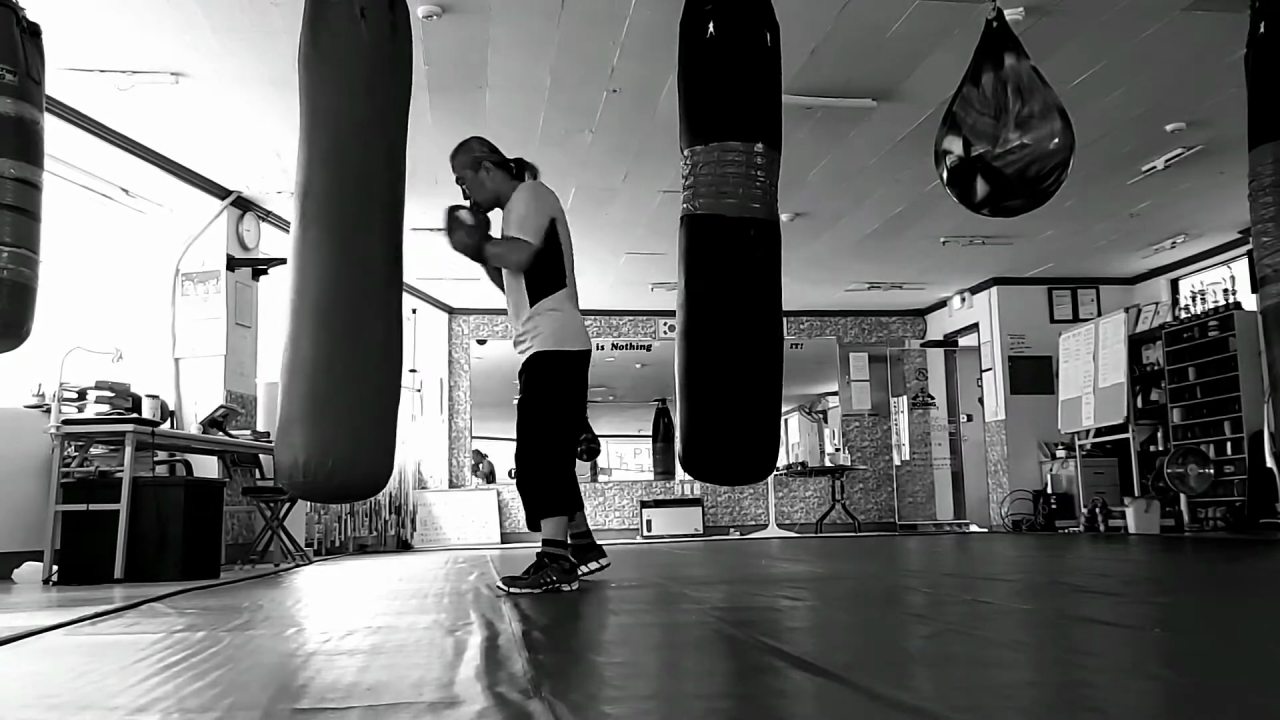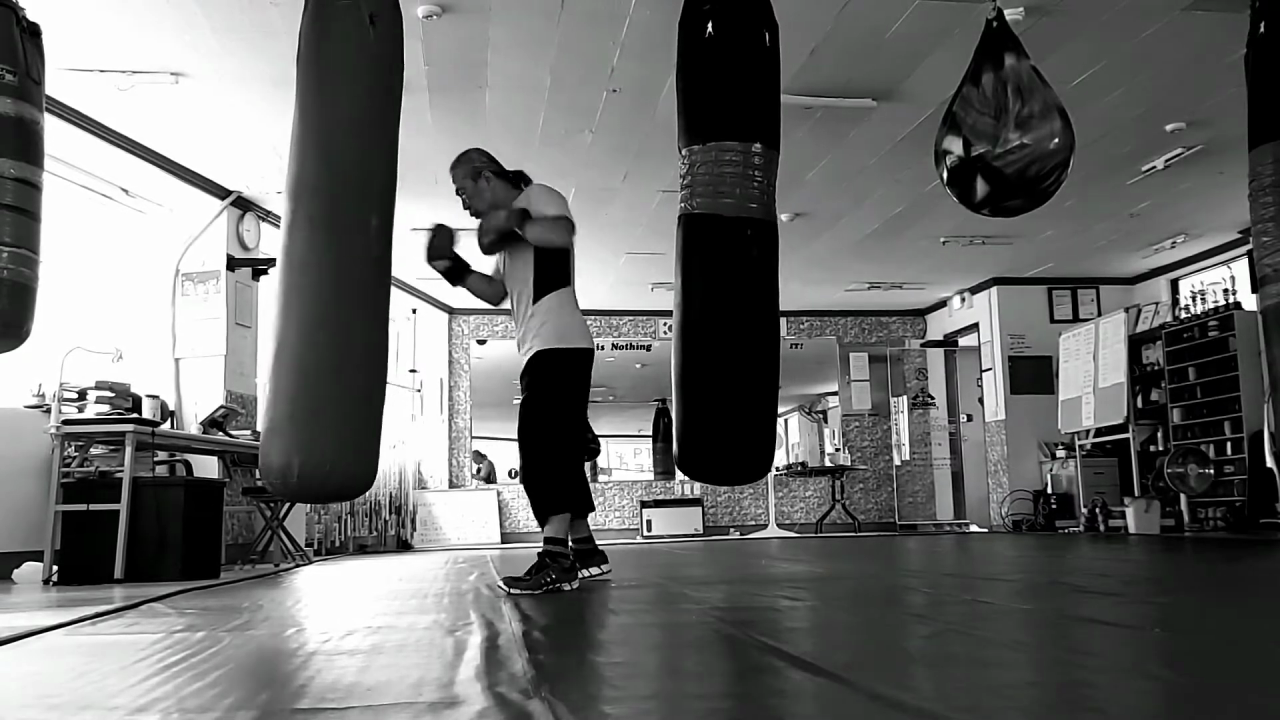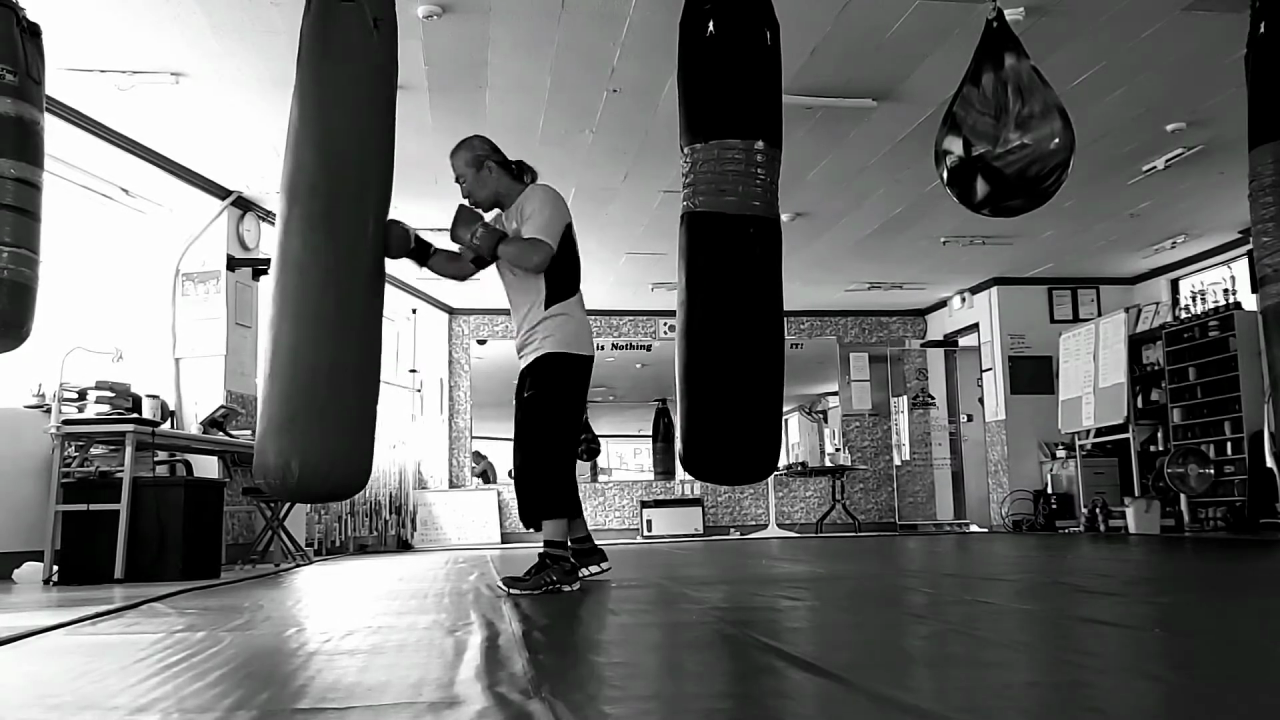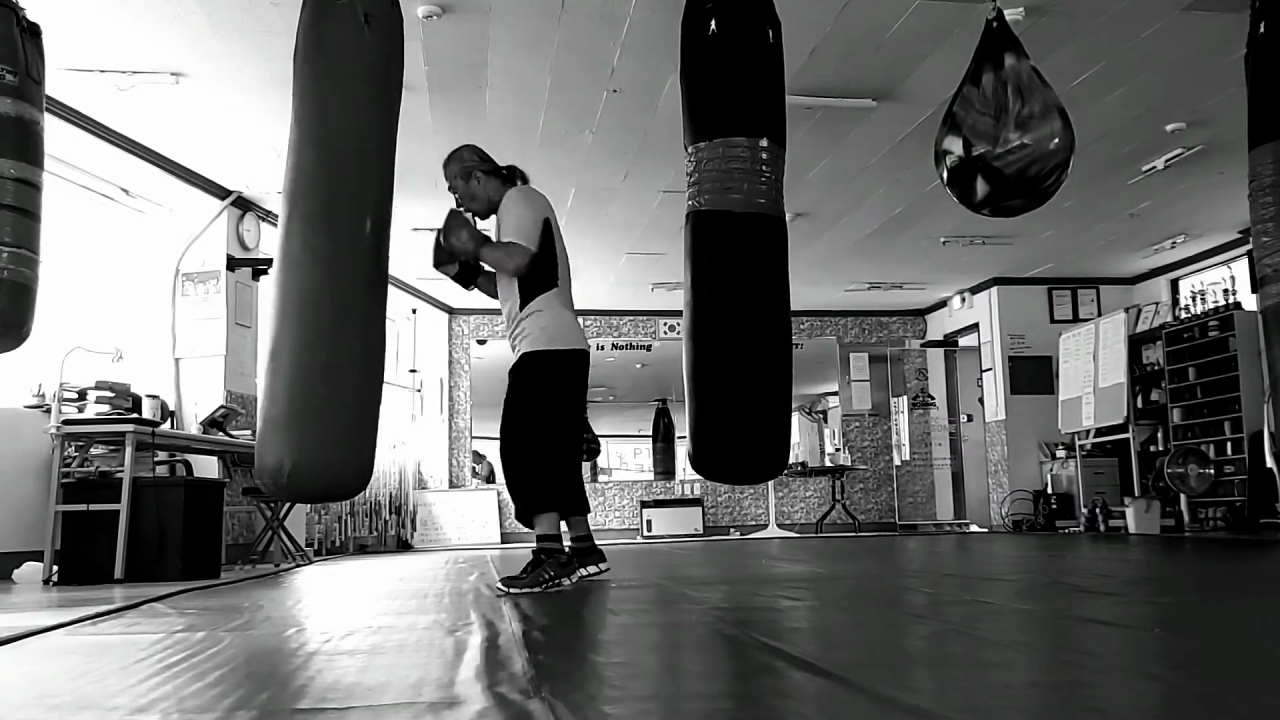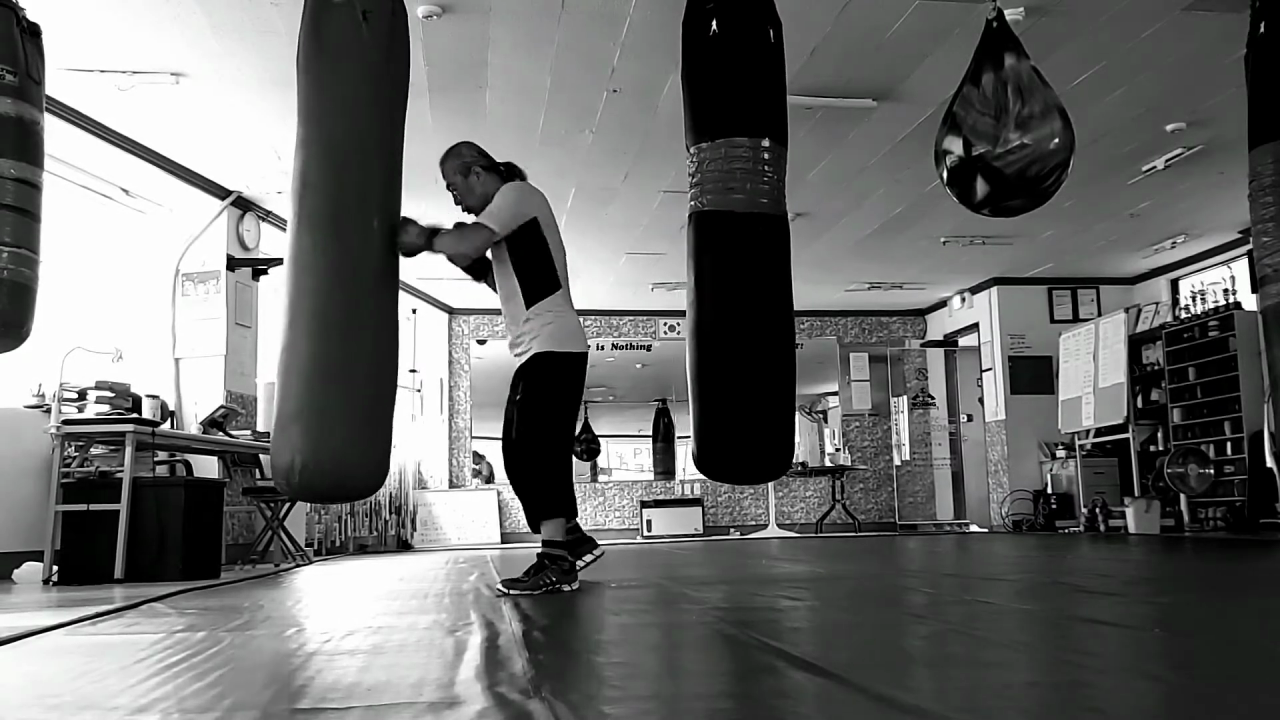
dt=0.4s
person 1, frame 1
left shoulder: (530, 195)
right shoulder: (523, 208)
left elbow: (517, 257)
right elbow: (515, 282)
left wrist: (476, 239)
right wrist: (482, 251)
left hip: (554, 345)
right hip: (548, 348)
left knee: (540, 449)
right knee: (551, 450)
left ankle: (556, 560)
right ankle: (581, 545)
person 1, frame 2
left shoulder: (539, 198)
right shoulder: (512, 227)
left elbow: (562, 235)
right elbow: (496, 292)
left wrist: (510, 223)
right wrist: (449, 264)
left hip: (558, 346)
right hip: (545, 350)
left knee: (544, 446)
right knee: (556, 449)
left ankle: (557, 558)
right ankle: (584, 550)
person 1, frame 3
left shoulder: (541, 198)
right shoulder: (508, 217)
left elbow: (537, 259)
right elbow: (462, 268)
left wrist: (491, 243)
right wrist: (413, 248)
left hip: (559, 347)
right hip: (543, 351)
left knee: (541, 451)
right knee: (547, 452)
left ankle: (556, 560)
right ankle: (582, 550)
person 1, frame 4
left shoulder: (521, 199)
right shoulder: (517, 210)
left elbow: (515, 260)
right elbow: (508, 284)
left wrist: (474, 247)
right wrist: (469, 269)
left hip: (547, 346)
right hip: (556, 349)
left knee: (524, 448)
right knee: (554, 451)
left ankle: (550, 556)
right ankle: (583, 548)
person 1, frame 5
left shoulder: (517, 194)
right shoulder: (508, 208)
left elbow: (468, 247)
right elbow: (510, 283)
left wrist: (426, 239)
right wrist: (457, 254)
left hip: (551, 348)
right hip: (537, 351)
left knee: (536, 450)
right knee: (526, 451)
left ankle: (555, 560)
right ankle: (573, 540)
